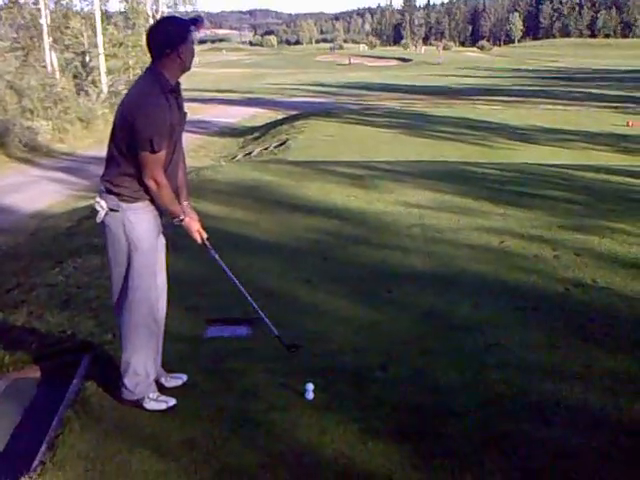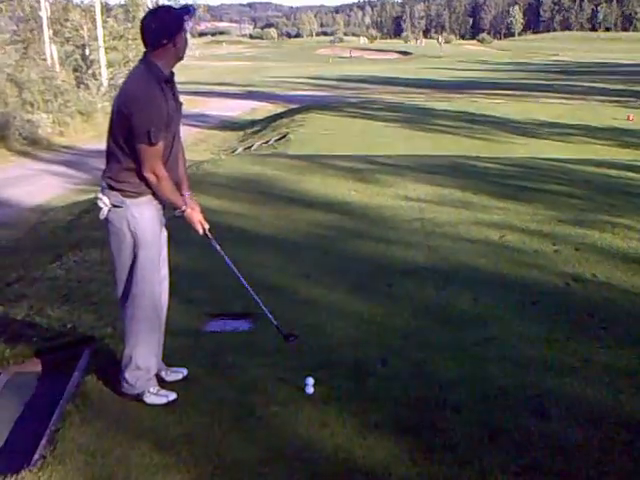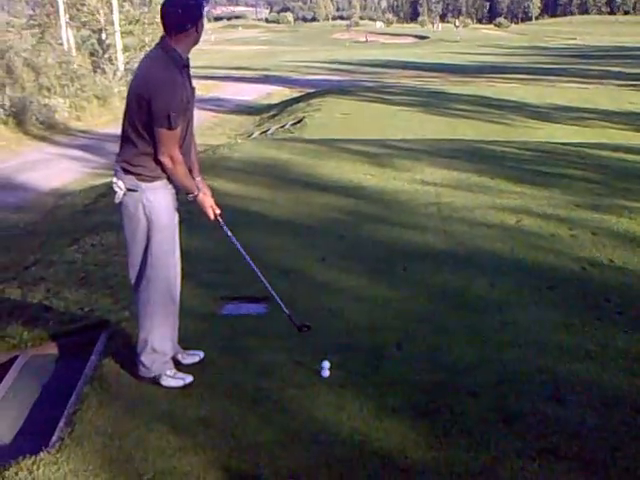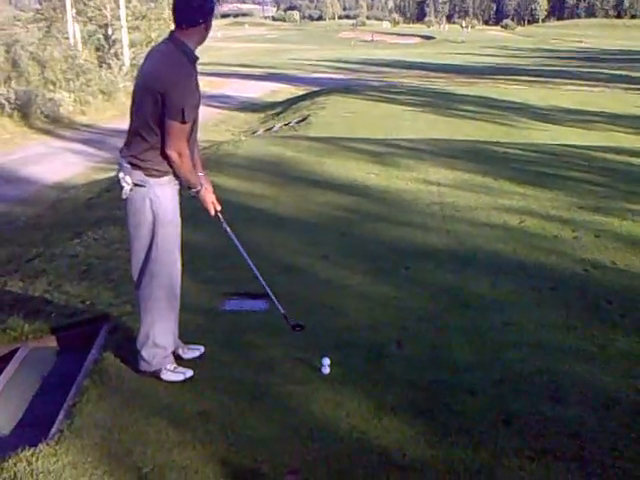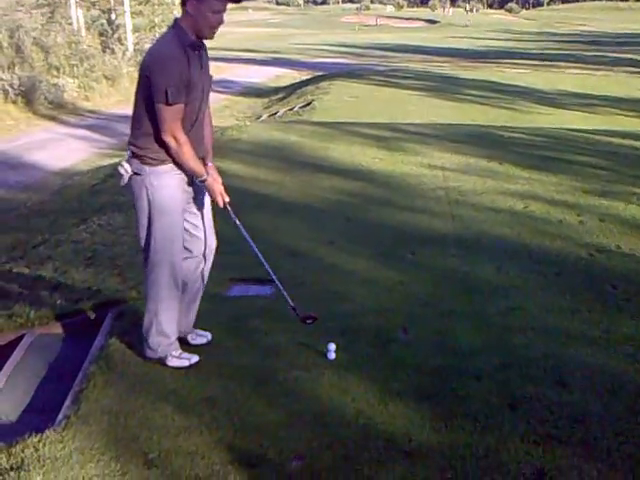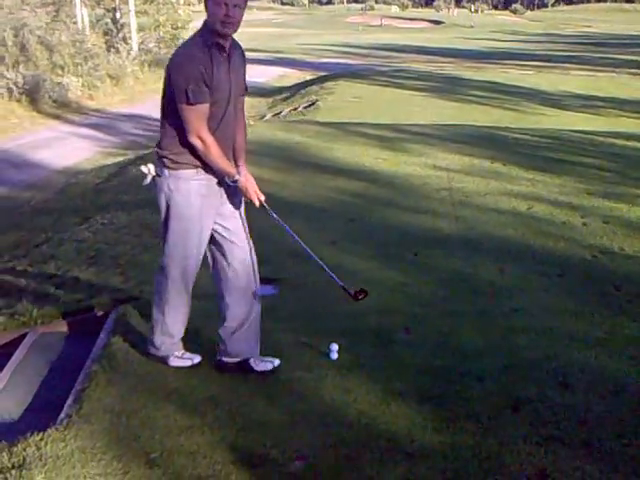
dt=0.4s
person 1, frame 1
left shoulder: (170, 89)
right shoulder: (149, 102)
left elbow: (176, 150)
right elbow: (152, 177)
left wrist: (185, 203)
right wrist: (182, 217)
left hip: (147, 205)
right hip: (130, 208)
left knee: (154, 294)
right knee: (141, 298)
left ankle: (151, 369)
right ankle: (137, 385)
person 1, frame 2
left shoulder: (163, 80)
right shoulder: (145, 94)
left elbow: (174, 142)
right elbow: (152, 169)
left wrist: (187, 194)
right wrist: (184, 208)
left hip: (148, 200)
right hip: (132, 203)
left knee: (155, 289)
right knee: (144, 293)
left ankle: (151, 364)
right ankle: (137, 379)
person 1, frame 3
left shoulder: (167, 62)
right shoulder: (167, 79)
left elbow: (183, 132)
right elbow: (167, 154)
left wrist: (198, 178)
right wrist: (196, 193)
left hip: (155, 182)
right hip: (146, 186)
left knee: (166, 272)
right knee: (157, 276)
left ankle: (167, 346)
right ankle: (154, 362)
person 1, frame 4
left shoulder: (167, 54)
right shoulder: (179, 73)
right elbow: (174, 150)
left wrist: (200, 174)
right wrist: (199, 187)
left hip: (155, 175)
right hip: (152, 181)
left knee: (167, 267)
right knee: (159, 272)
left ankle: (167, 340)
right ankle: (154, 356)
person 1, frame 5
left shoulder: (198, 50)
right shoulder: (166, 57)
right elbow: (172, 135)
left wrist: (210, 165)
right wrist: (206, 177)
left hip: (189, 168)
right hip: (160, 172)
left knee: (201, 248)
right knee: (166, 262)
left ankle: (180, 323)
right ankle: (161, 343)
person 1, frame 6
left shoulder: (236, 53)
right shoulder: (189, 58)
right elbow: (198, 136)
left wrist: (241, 168)
right wrist: (238, 176)
left hip: (219, 177)
right hip: (187, 178)
left knee: (240, 262)
right knee: (181, 266)
left ankle: (237, 351)
right ankle: (165, 344)
